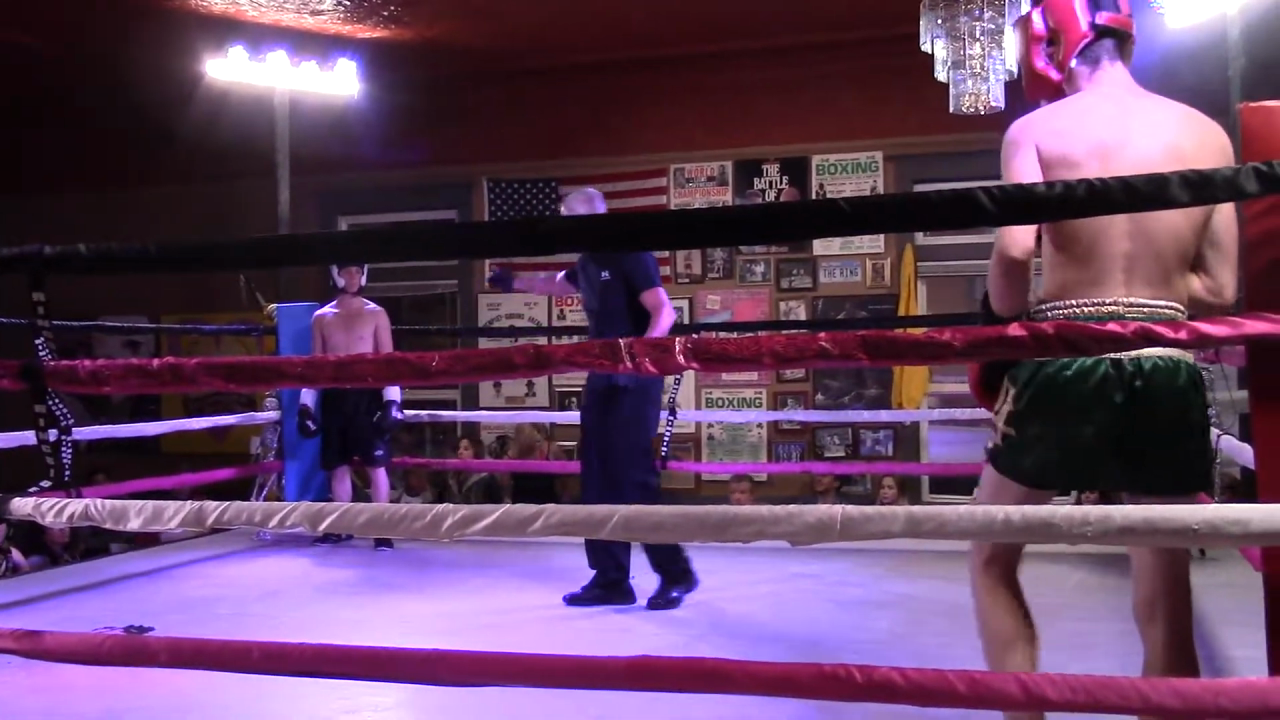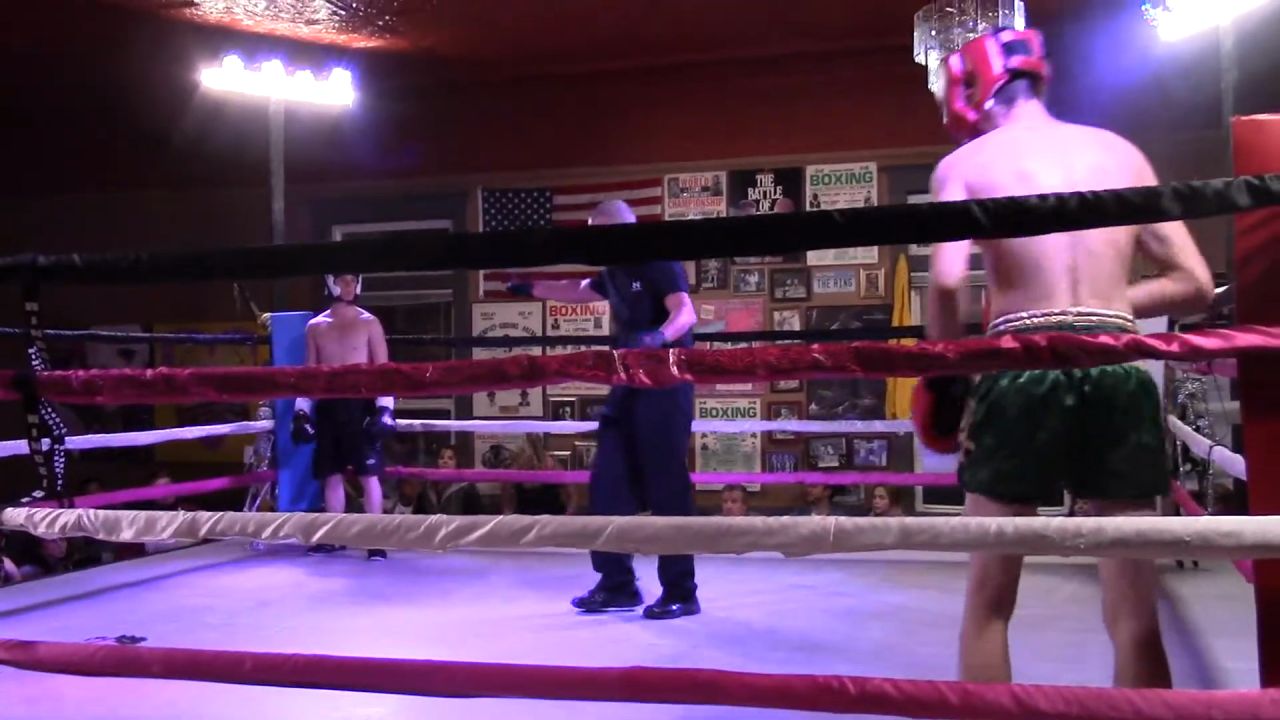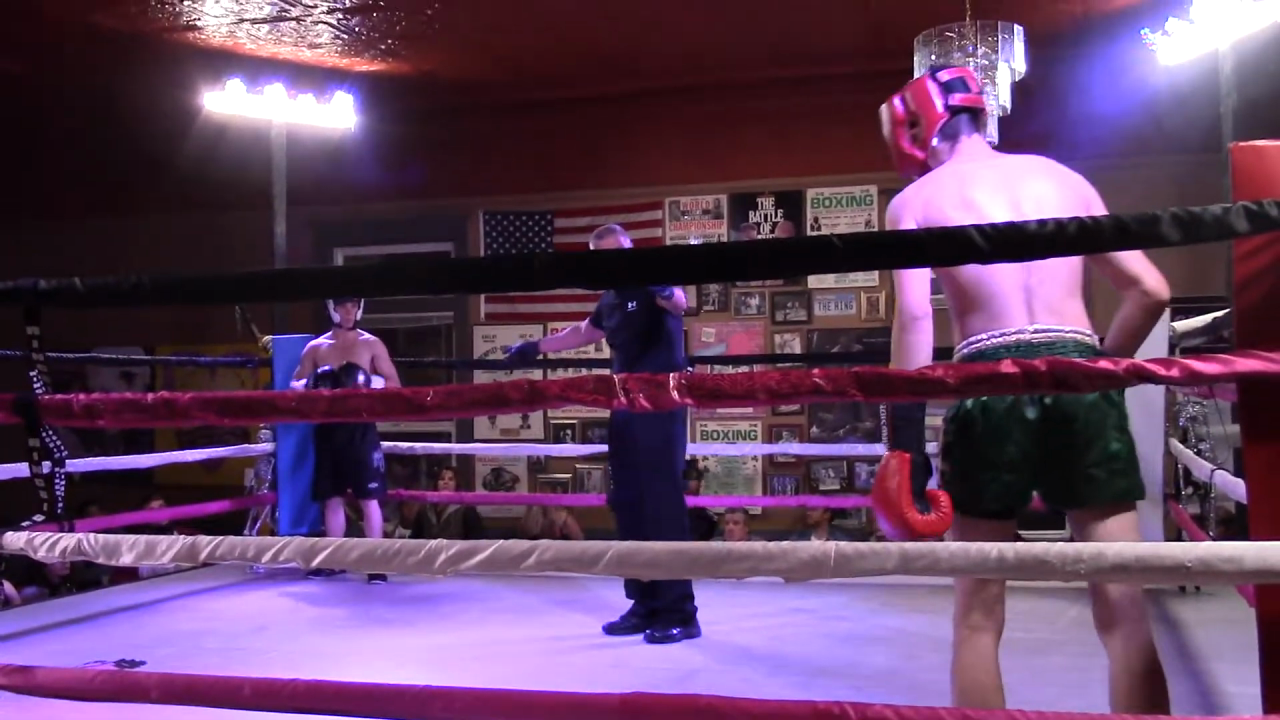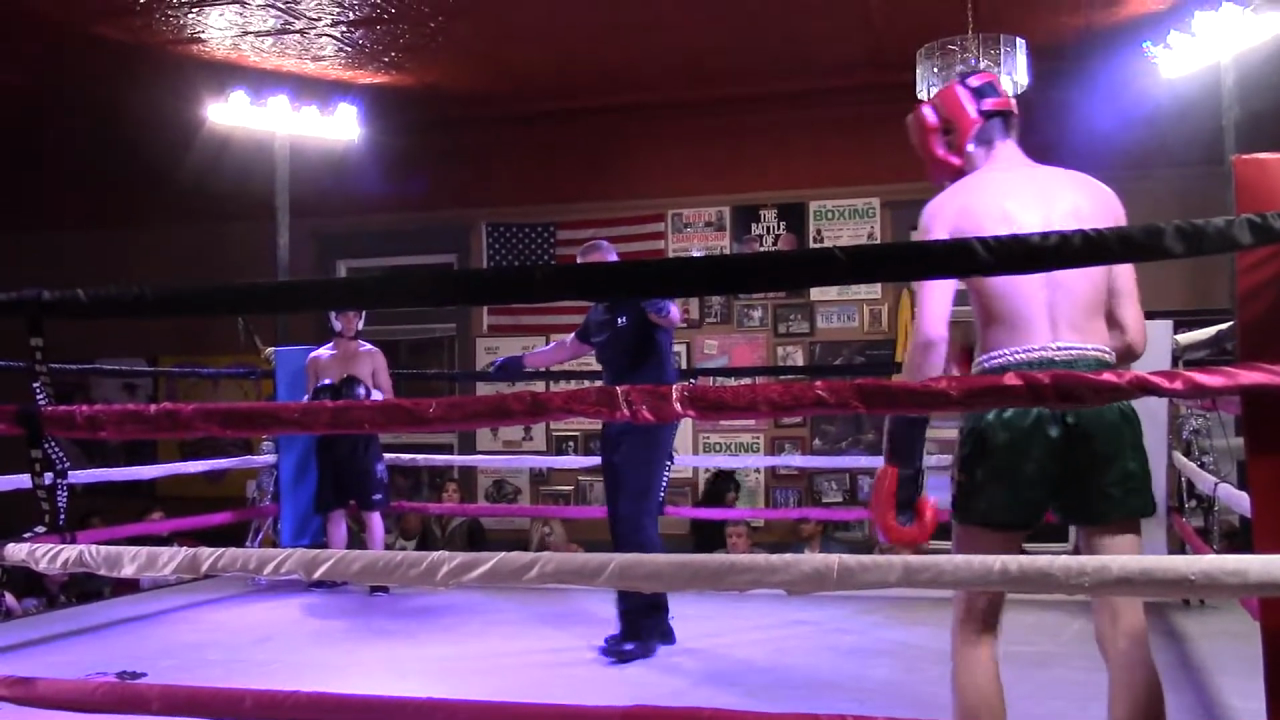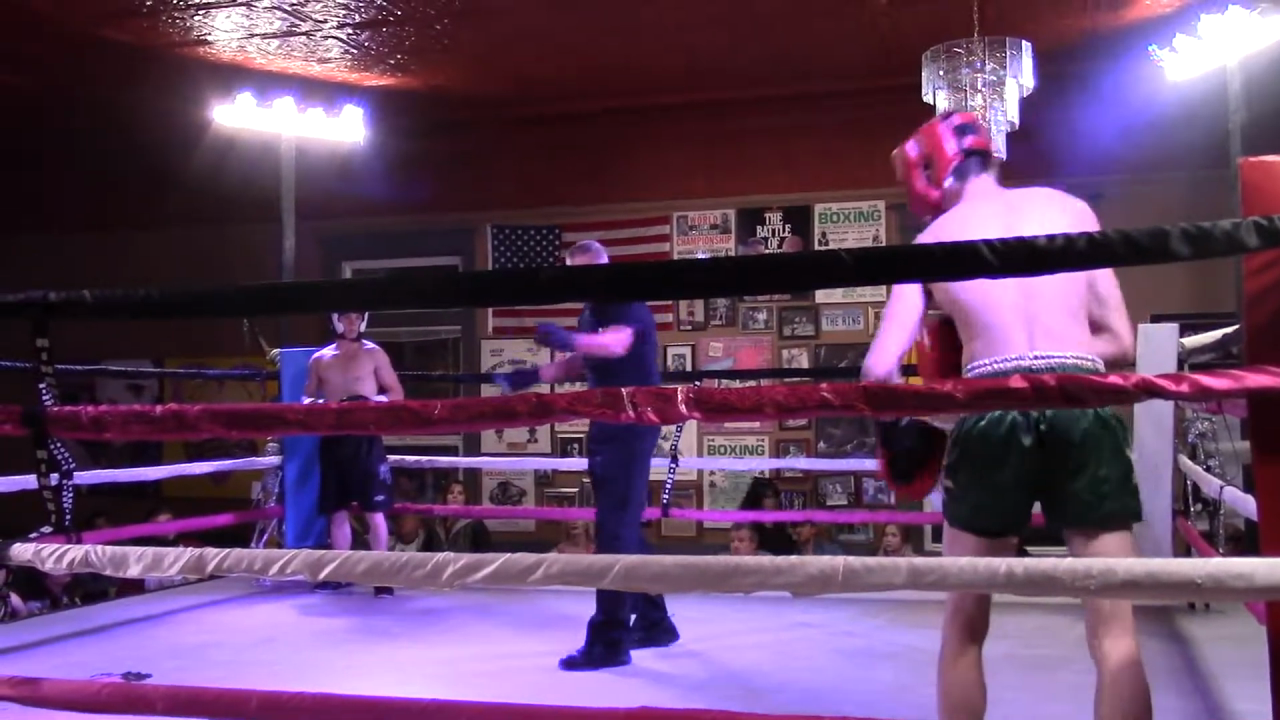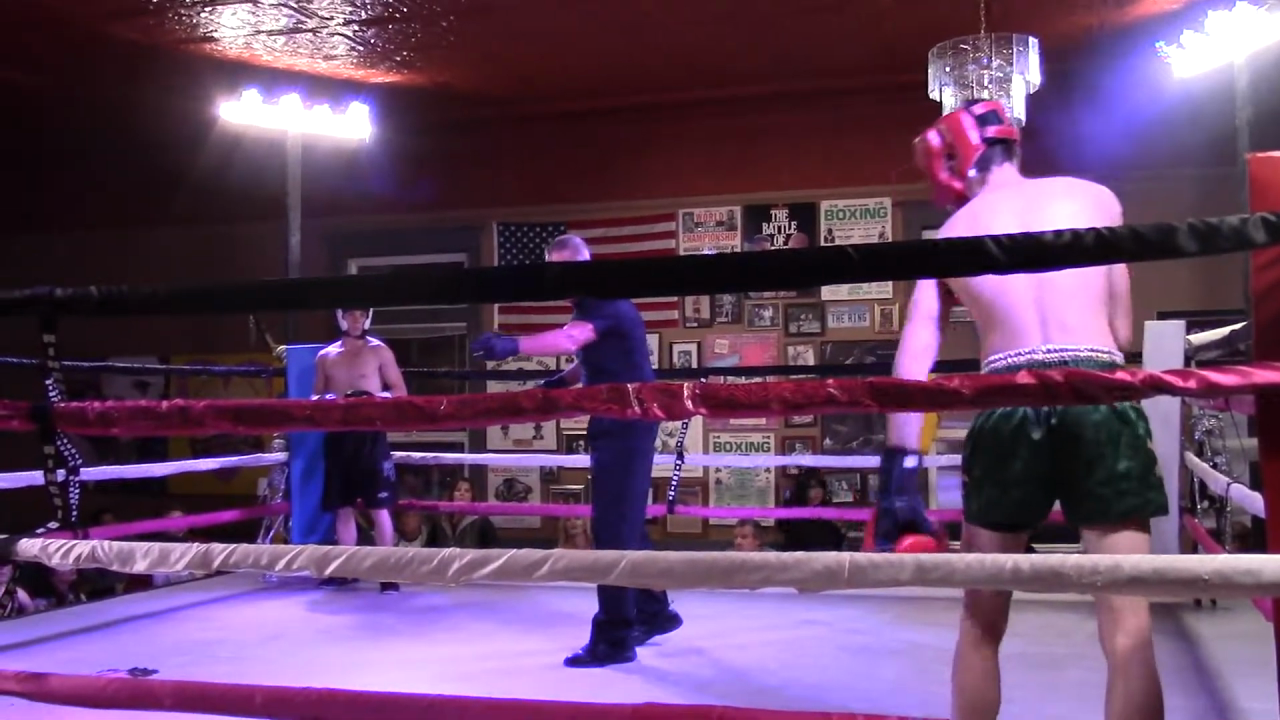
dt=0.4s
person 1, frame 1
left shoulder: (1037, 130)
right shoulder: (1207, 137)
left elbow: (1015, 250)
right elbow: (1218, 288)
left wrist: (1001, 322)
left hip: (1066, 366)
right hip: (1167, 369)
left knee: (991, 563)
right knee: (1165, 611)
person 1, frame 2
left shoulder: (965, 164)
right shoulder: (1122, 155)
left elbow: (948, 280)
right elbow: (1194, 284)
left wrist: (942, 374)
left hip: (1021, 376)
right hip: (1119, 375)
left knee: (988, 604)
right knee: (1134, 614)
person 1, frame 3
left shoulder: (915, 199)
right shoulder: (1065, 180)
left elbow: (914, 315)
right elbow: (1151, 289)
left wrist: (904, 439)
left hip: (991, 391)
right hip: (1082, 386)
left knee: (977, 620)
right knee: (1124, 617)
person 1, frame 4
left shoulder: (948, 208)
right shoulder: (1097, 195)
left elbow: (931, 333)
right elbow: (1131, 337)
left wrist: (903, 450)
left hip: (1007, 410)
right hip: (1100, 404)
left knee: (975, 629)
right knee: (1125, 632)
person 1, frame 5
left shoulder: (931, 243)
right shoulder: (1072, 211)
left elbow: (879, 370)
right elbow: (1120, 343)
left hip: (993, 417)
right hip: (1083, 409)
left knee: (964, 627)
right knee: (1115, 634)
person 1, frame 6
left shoulder: (949, 237)
right shoulder: (1095, 199)
left elbow: (912, 370)
right elbow: (1120, 329)
left wrist: (898, 482)
left hip: (1010, 410)
right hip: (1099, 400)
left knee: (980, 623)
right knee: (1127, 630)
person 2, frame 1
left shoulder: (631, 256)
right shoulder: (588, 262)
left elbow: (663, 311)
right elbow: (556, 284)
right wrist: (510, 281)
left hip: (636, 378)
right hip: (604, 377)
left knee: (632, 475)
right knee: (598, 479)
left ankle: (676, 573)
right ankle: (611, 580)
person 2, frame 2
left shoulder: (660, 264)
right shoulder: (614, 273)
left elbow: (685, 313)
right elbow: (578, 292)
left wrist: (657, 338)
right wrist: (530, 288)
left hip: (664, 388)
right hip: (627, 388)
left knee: (667, 488)
right knee: (608, 482)
left ankle: (681, 592)
right ankle: (617, 582)
person 2, frame 3
left shoulder: (651, 286)
right shoulder: (609, 299)
left elbow: (679, 302)
right elbow: (583, 333)
left wrist: (665, 292)
right wrist: (536, 347)
left hip: (660, 408)
right hip: (625, 409)
left knee: (663, 507)
right knee: (628, 508)
left ankle: (680, 614)
right ankle: (647, 606)
person 2, frame 4
left shoulder: (641, 301)
right shoulder: (597, 315)
left elbow: (672, 317)
right elbow: (567, 348)
left wrist: (663, 308)
right wrist: (520, 362)
left hip: (650, 420)
right hip: (616, 422)
left knee: (636, 518)
right knee: (623, 520)
left ankle: (642, 627)
right ankle: (651, 622)
person 2, frame 5
left shoulder: (627, 306)
right shoulder: (589, 314)
left elbow: (614, 344)
right elbow: (577, 362)
left wrist: (569, 338)
right wrist: (532, 375)
left hip: (633, 426)
right hip: (604, 426)
left knee: (615, 529)
right knee: (625, 527)
left ankle: (609, 641)
right ankle: (653, 621)
person 2, frame 6
left shoulder: (606, 303)
right shoulder: (591, 305)
left elbow: (567, 340)
left wrist: (512, 345)
right wrist: (562, 381)
left hip: (628, 421)
right hip: (611, 421)
left knee: (613, 526)
right knee: (623, 521)
left ankle: (613, 638)
right ankle: (654, 611)
person 3, frame 1
left shoulder: (376, 314)
right shoulder: (321, 318)
left wrist: (392, 401)
right wrist: (306, 404)
left hip: (366, 396)
right hip: (334, 397)
left knee: (375, 465)
right knee: (338, 466)
person 3, frame 2
left shoulder: (369, 323)
right shoulder: (315, 326)
left elbow: (383, 368)
left wrist: (385, 408)
right wrist: (302, 410)
left hip: (360, 404)
right hip: (328, 406)
left knee: (369, 474)
right knee: (331, 475)
person 3, frame 3
left shoulder: (372, 344)
right shoulder: (315, 348)
left elbow: (395, 385)
right elbow: (294, 386)
left wrist: (367, 380)
right wrist: (311, 384)
left hip: (360, 427)
right hip: (328, 428)
left knee: (369, 498)
right knee: (332, 498)
person 3, frame 4
left shoulder: (372, 355)
right shoulder: (316, 359)
left elbow: (389, 399)
left wrist: (367, 393)
right wrist: (316, 397)
left hip: (362, 438)
right hip: (330, 439)
left knee: (371, 509)
right knee: (334, 510)
person 3, frame 5
left shoulder: (374, 354)
right shoulder: (319, 359)
left elbow: (397, 394)
right elbow: (307, 397)
left wrist: (371, 402)
right wrist: (314, 405)
left hip: (365, 439)
right hip: (333, 440)
left knee: (374, 510)
right knee: (337, 511)
person 3, frame 6
left shoulder: (379, 351)
right shoulder: (325, 356)
left elbow: (400, 392)
right elbow: (316, 395)
left wrist: (373, 398)
right wrist: (322, 402)
left hip: (370, 435)
right hip: (337, 436)
left knee: (379, 507)
right knee: (342, 508)
